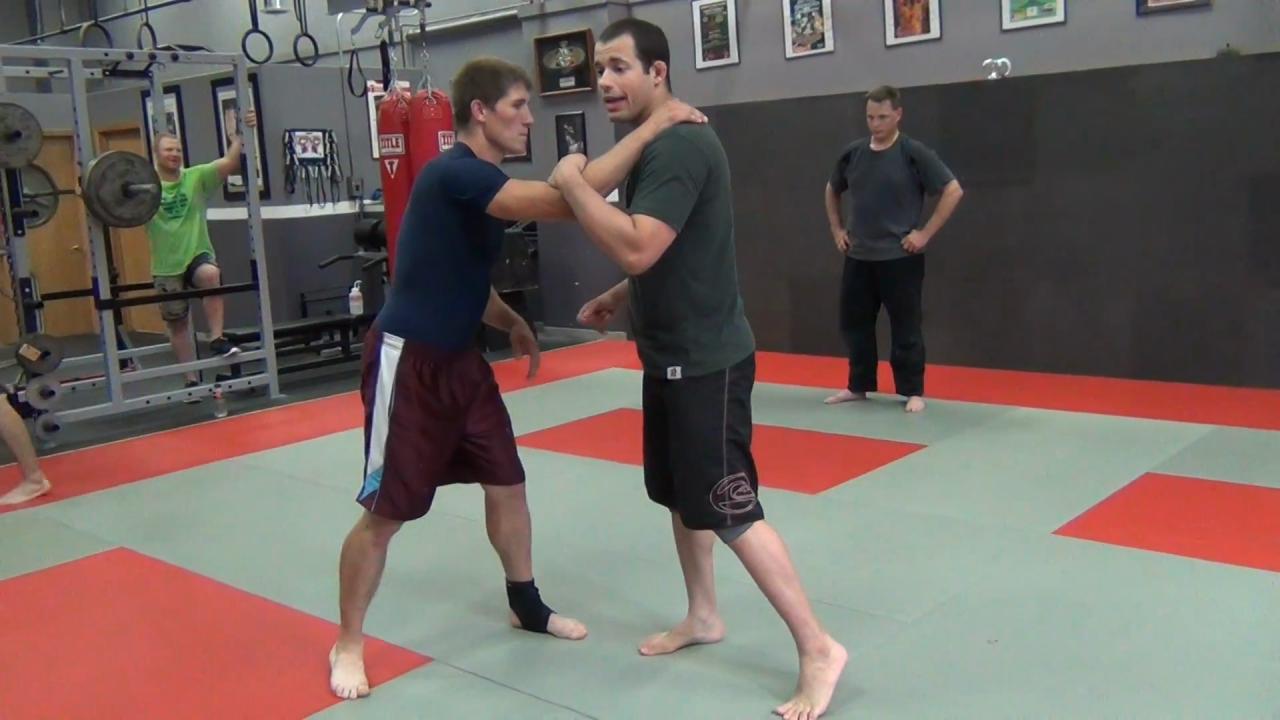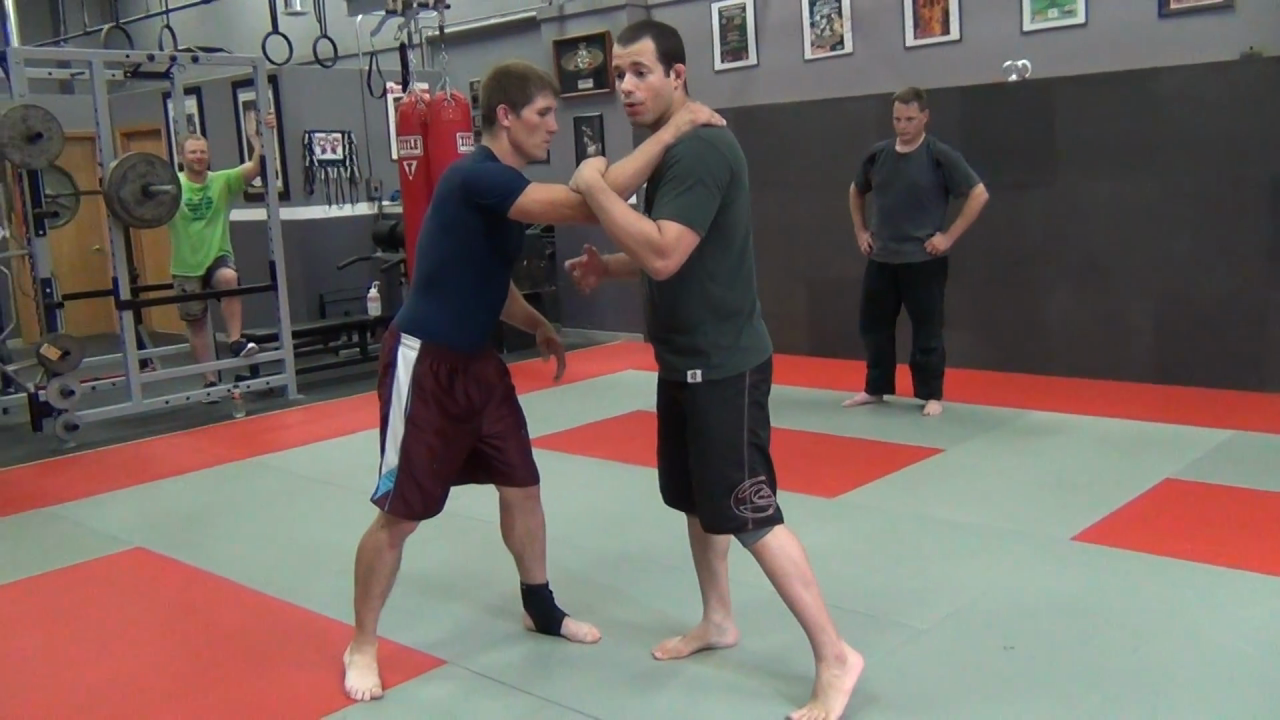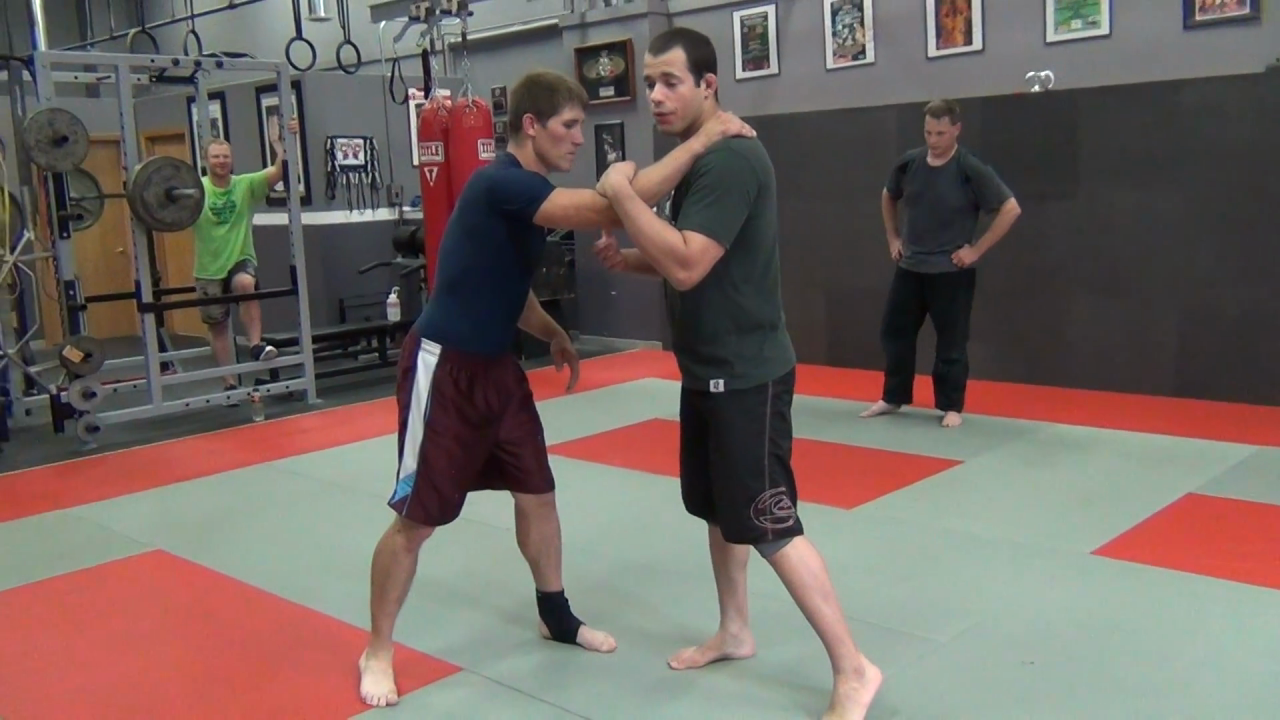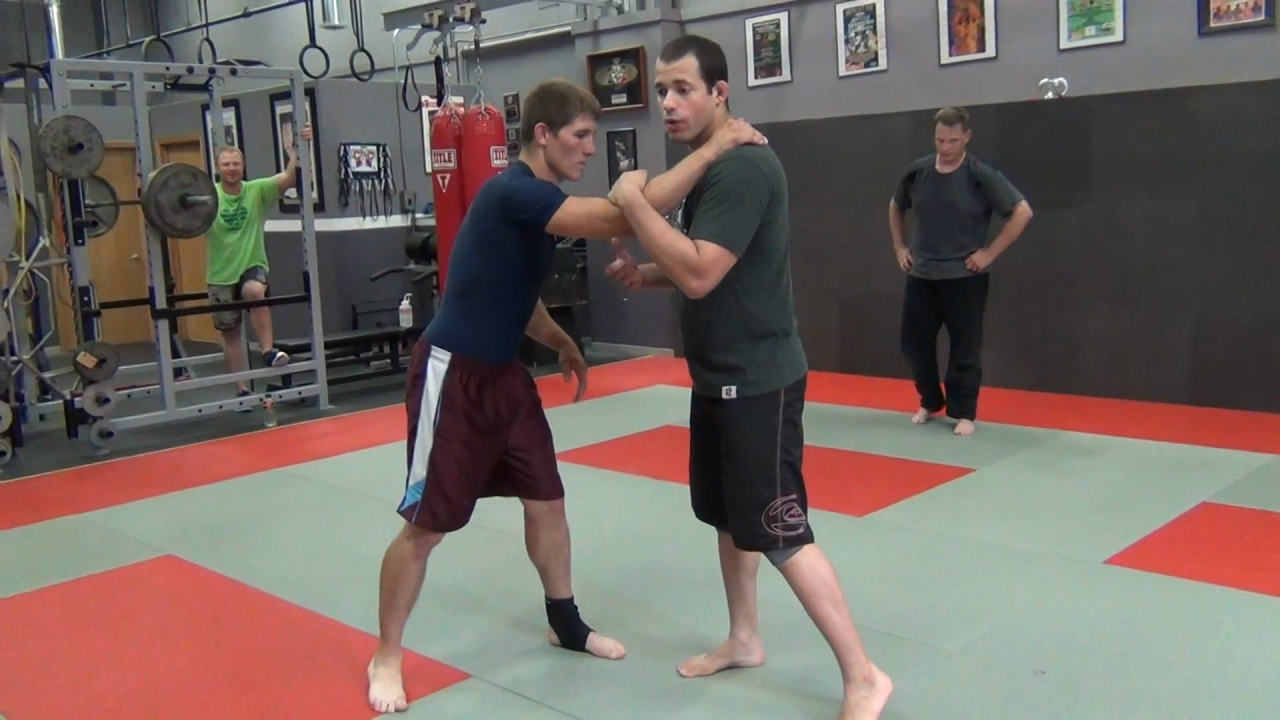
dt=0.4s
person 1, frame 1
left shoulder: (679, 146)
right shoulder: (662, 143)
left elbow: (637, 249)
left wrist: (573, 182)
right wrist: (616, 297)
left hip: (706, 359)
right hip: (673, 353)
left knee: (729, 510)
right knee: (680, 493)
left ankle: (818, 649)
right ankle: (703, 616)
person 1, frame 2
left shoulder: (701, 149)
right shoulder: (674, 148)
left elbow: (665, 254)
left wrist: (594, 185)
right wrist: (607, 268)
left hip: (723, 364)
right hip: (685, 358)
left knee: (749, 515)
right knee: (695, 498)
left ankle: (835, 657)
right ankle: (717, 621)
person 1, frame 3
left shoulder: (730, 159)
right shoulder: (700, 156)
left elbow: (688, 265)
left wrist: (622, 191)
right wrist: (629, 258)
left hip: (746, 373)
right hip: (709, 367)
left knee: (768, 524)
right knee: (716, 507)
right ankle: (734, 631)
person 1, frame 4
left shoulder: (743, 167)
right shoulder: (711, 164)
left elbow: (701, 274)
left wrist: (634, 201)
right wrist: (645, 273)
left hip: (757, 380)
right hip: (720, 374)
left knee: (779, 531)
right knee: (727, 513)
right ankle: (744, 639)
person 2, frame 1
left shoulder: (485, 182)
right shoulder: (453, 175)
right elbow: (567, 201)
left wrist: (509, 321)
right wrist: (651, 127)
left hip: (459, 359)
right hip: (407, 362)
left knee: (507, 484)
right knee: (385, 513)
left ankle: (526, 604)
right ankle: (348, 644)
person 2, frame 2
left shoulder: (507, 186)
right shoulder: (476, 179)
right elbow: (589, 204)
left wrist: (537, 325)
right wrist: (671, 131)
left hip: (477, 361)
right hip: (425, 363)
left knee: (522, 485)
right knee: (399, 513)
left ankle: (540, 607)
right ankle: (362, 646)
person 2, frame 3
left shoulder: (530, 192)
right shoulder: (501, 185)
right elbow: (613, 207)
left wrist: (553, 333)
right wrist: (701, 140)
left hip: (495, 366)
right hip: (443, 368)
left knee: (537, 493)
right knee: (416, 519)
left ankle: (556, 616)
right ankle: (377, 651)
person 2, frame 4
left shoulder: (541, 200)
right shoulder: (513, 193)
right elbow: (624, 216)
left wrist: (561, 342)
right wrist: (713, 148)
left hip: (504, 373)
right hip: (453, 375)
left knee: (546, 499)
right knee: (425, 525)
left ankle: (565, 622)
right ankle: (386, 657)
person 3, frame 1
left shoulder: (914, 153)
right shoulder: (852, 153)
left elbow: (953, 191)
right elbow: (832, 190)
left wrist: (925, 233)
right wrist: (837, 229)
left hip: (901, 257)
right hip: (858, 256)
left knee: (906, 326)
right knee: (854, 322)
left ankle: (913, 392)
right ankle: (858, 386)
person 3, frame 2
left shoulder: (940, 156)
right shoulder: (878, 154)
left elbow: (979, 194)
right elbow: (856, 191)
left wrist: (949, 236)
right wrist: (860, 231)
left hip: (924, 259)
right hip: (881, 258)
left knee: (927, 329)
right knee: (873, 324)
left ankle: (931, 395)
right ankle: (876, 388)
person 3, frame 3
left shoulder: (972, 170)
right shoulder: (909, 163)
left elbow: (1011, 209)
right elbow: (888, 197)
left wrist: (977, 249)
right wrist: (893, 237)
left hip: (952, 271)
right hip: (910, 266)
left knee: (951, 340)
right knee: (895, 331)
left ankle: (951, 407)
right ankle: (893, 397)
person 3, frame 4
left shoulder: (981, 176)
right shoulder: (916, 172)
left elbow: (1022, 212)
right elbow: (895, 208)
left wrist: (989, 252)
right wrist: (900, 247)
left hip: (965, 277)
right hip: (921, 274)
left knee: (965, 347)
right knee: (913, 340)
left ankle: (963, 413)
right ankle: (930, 403)
person 4, frame 1
left shoulder: (197, 177)
left elbow: (231, 163)
left wrist: (240, 135)
left hip: (198, 254)
right hip: (166, 266)
left knee: (211, 274)
right knee: (177, 324)
left ankle: (217, 339)
right ankle: (192, 380)
person 4, frame 2
left shoulder: (224, 181)
left elbow: (256, 167)
left wrist: (261, 138)
left hip: (217, 256)
right hip: (186, 266)
left knee: (228, 279)
right knee: (196, 324)
left ankle: (236, 340)
right ankle: (210, 380)
person 4, frame 3
left shoulder: (247, 185)
left elbow: (279, 172)
left wrist: (283, 144)
left hip: (240, 260)
right hip: (209, 269)
left knee: (245, 284)
right knee: (218, 327)
left ankle: (256, 344)
right ankle: (230, 384)
person 4, frame 4
left shoulder: (257, 190)
left elbow: (290, 178)
left wrist: (296, 150)
left hip: (252, 266)
right hip: (221, 275)
left knee: (255, 292)
right knee: (230, 333)
left ankle: (268, 350)
right ankle: (243, 390)
